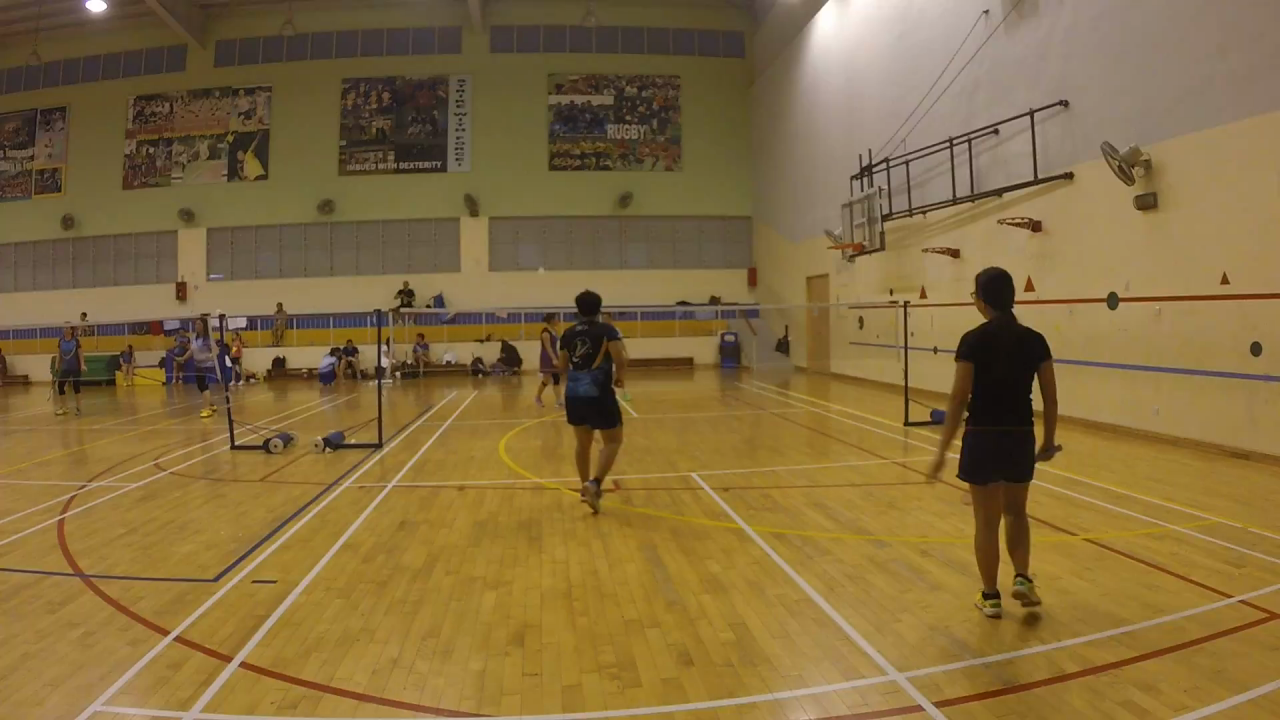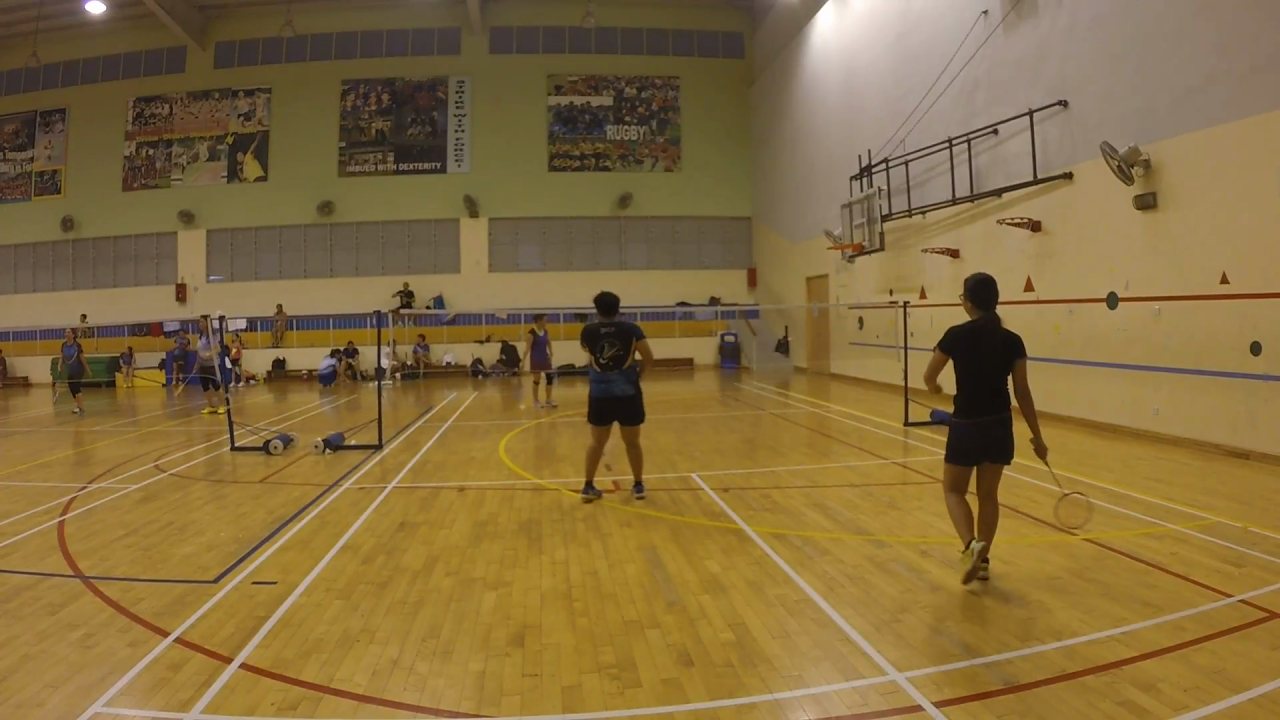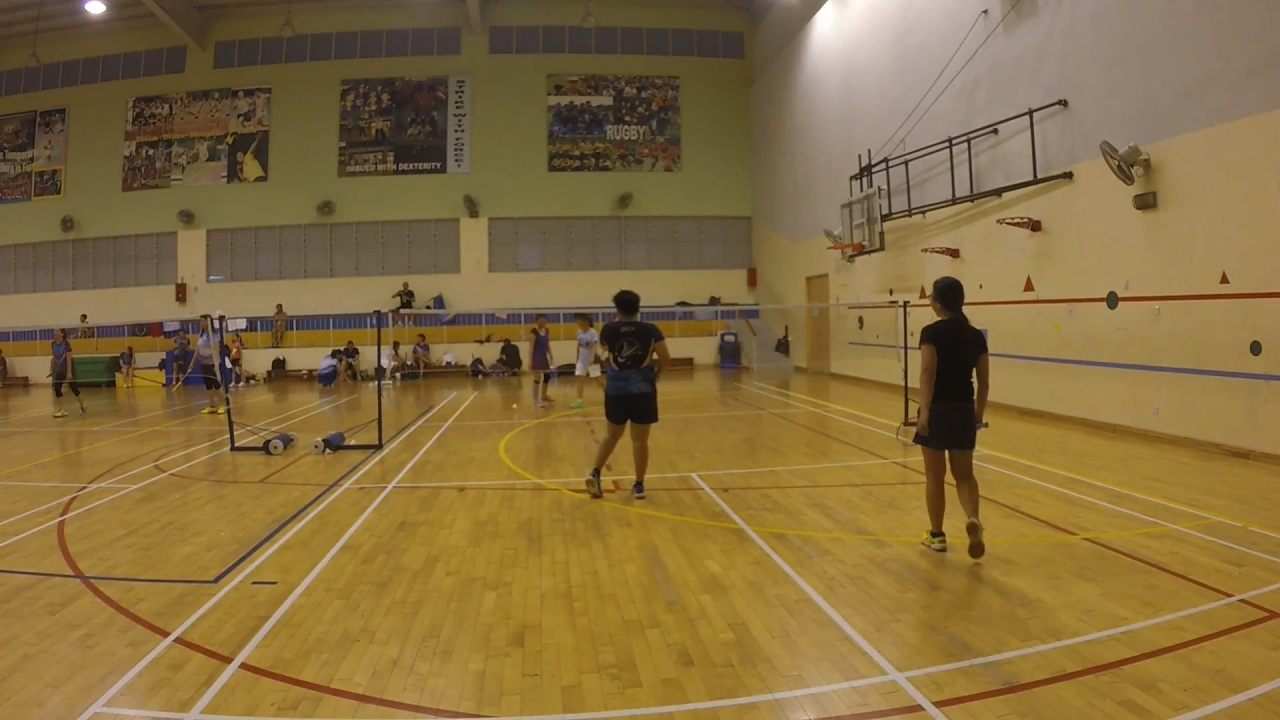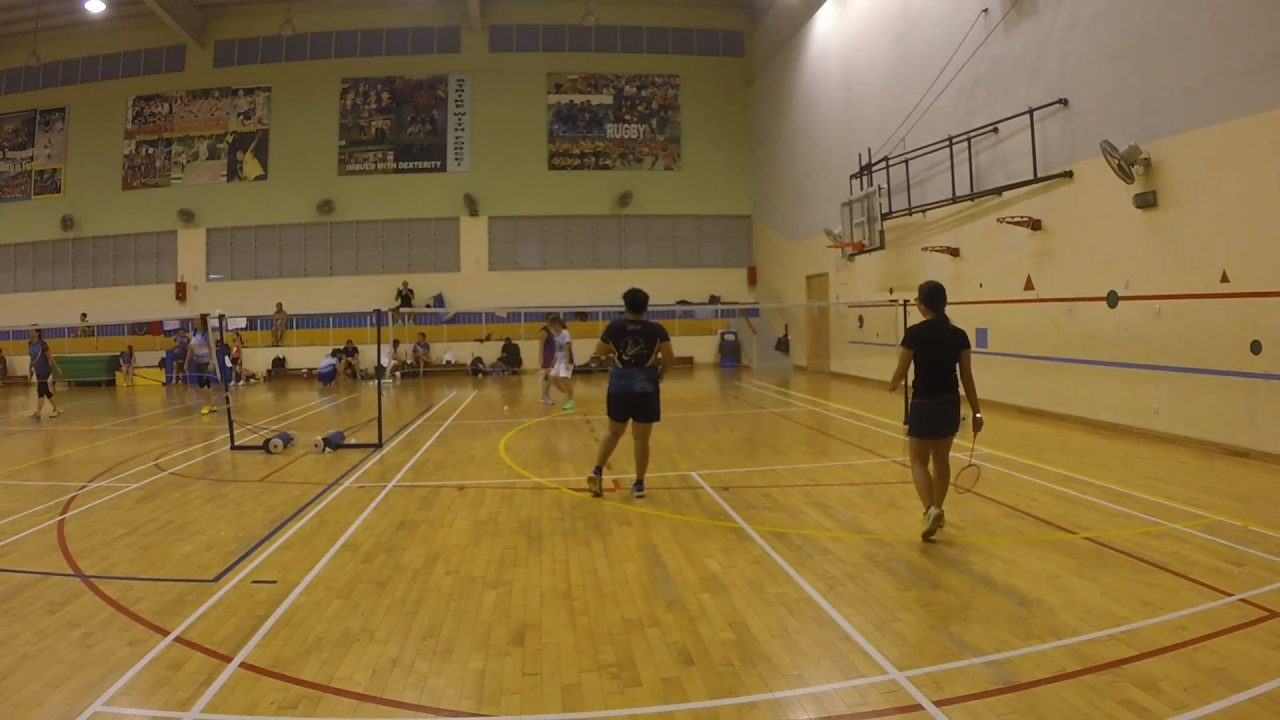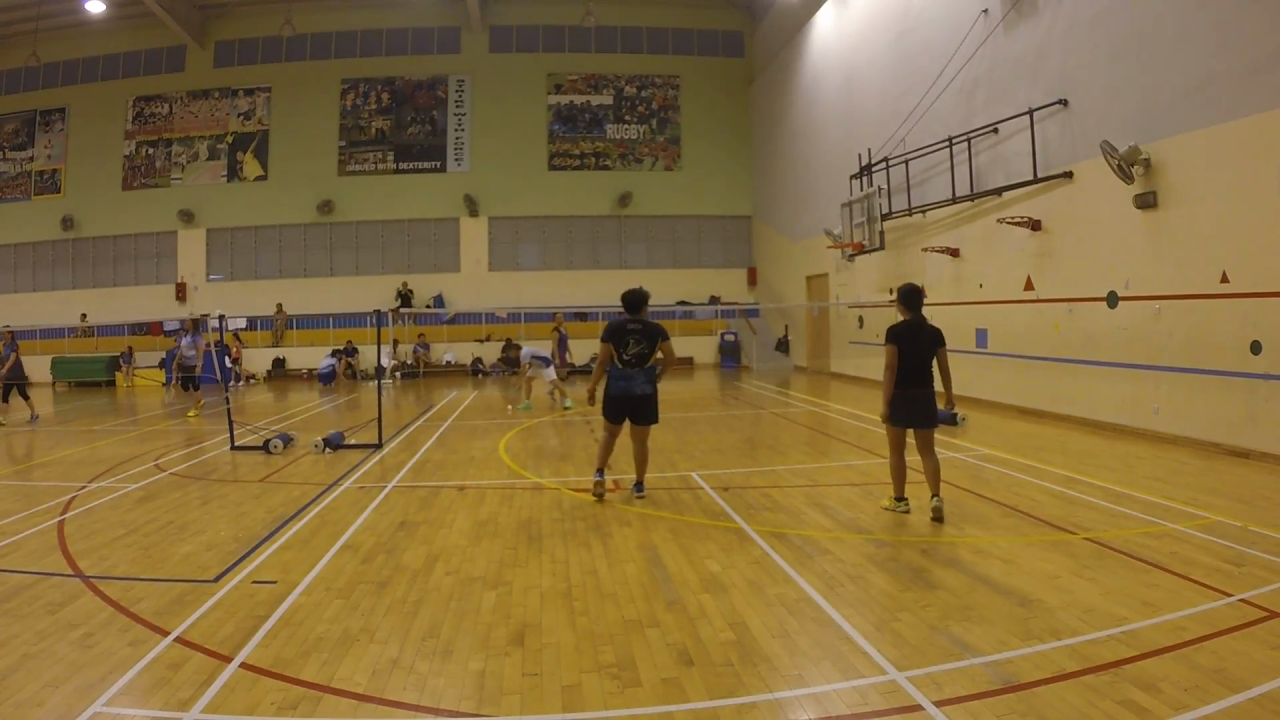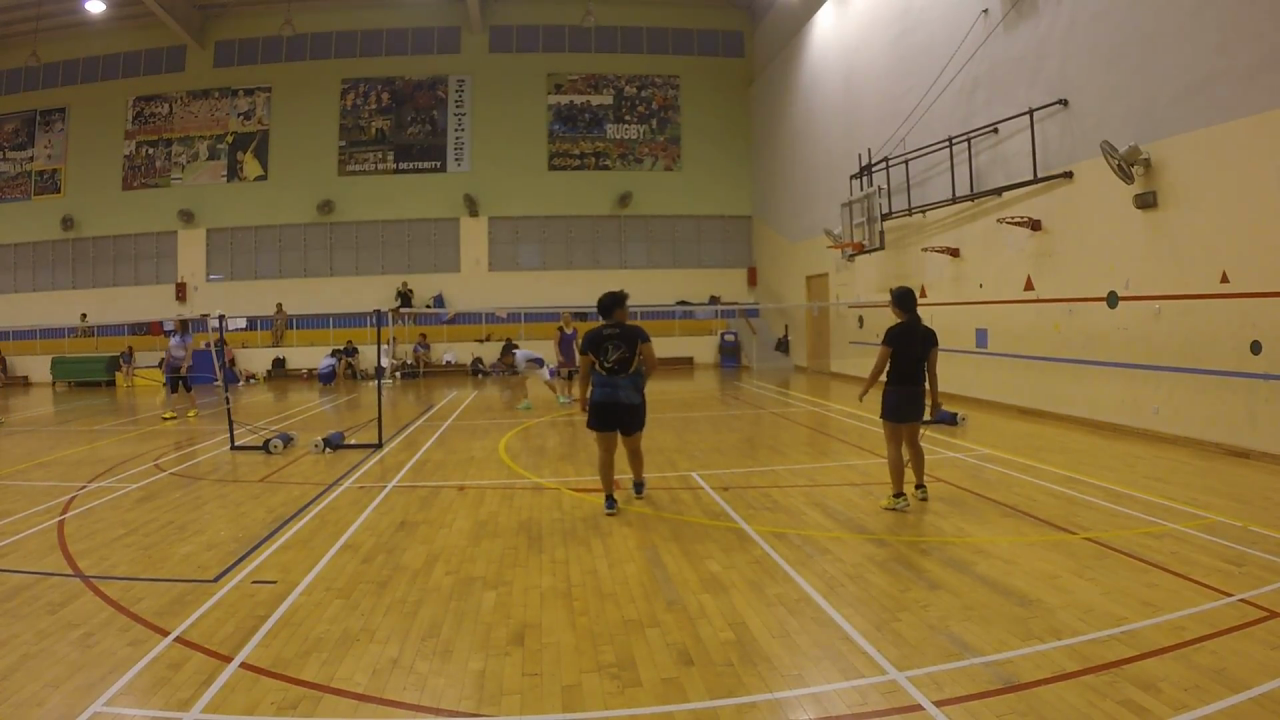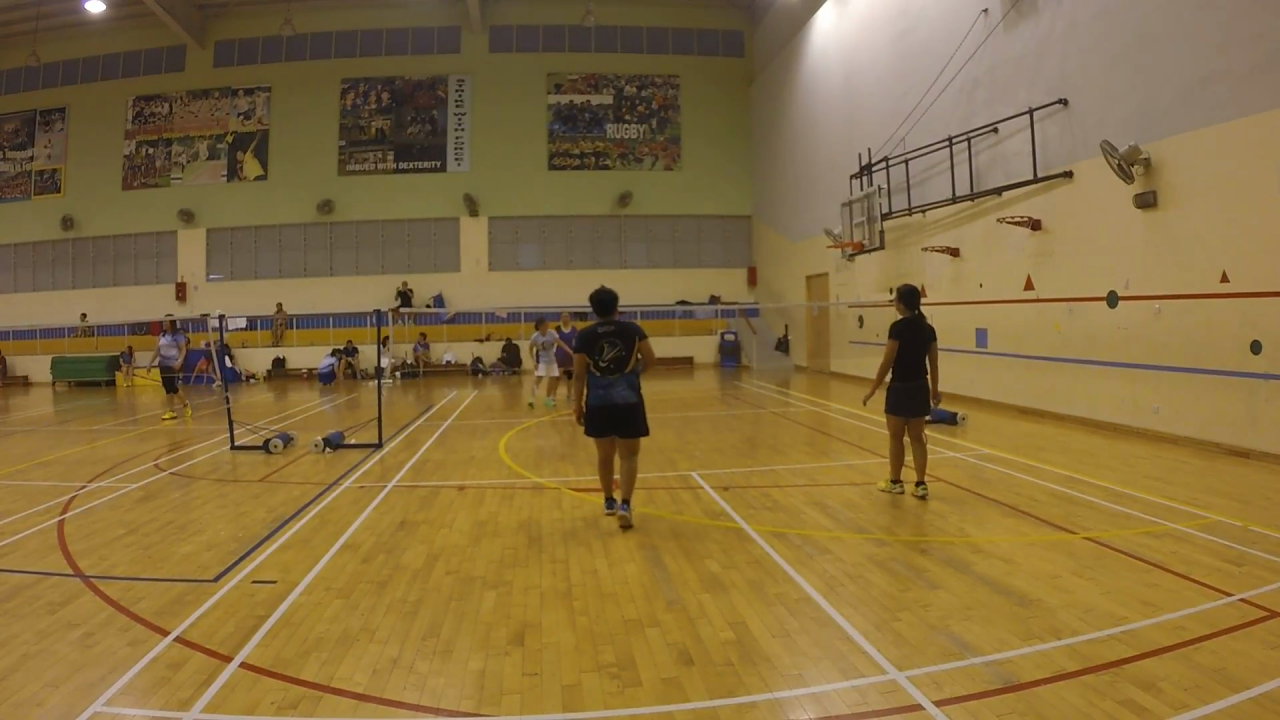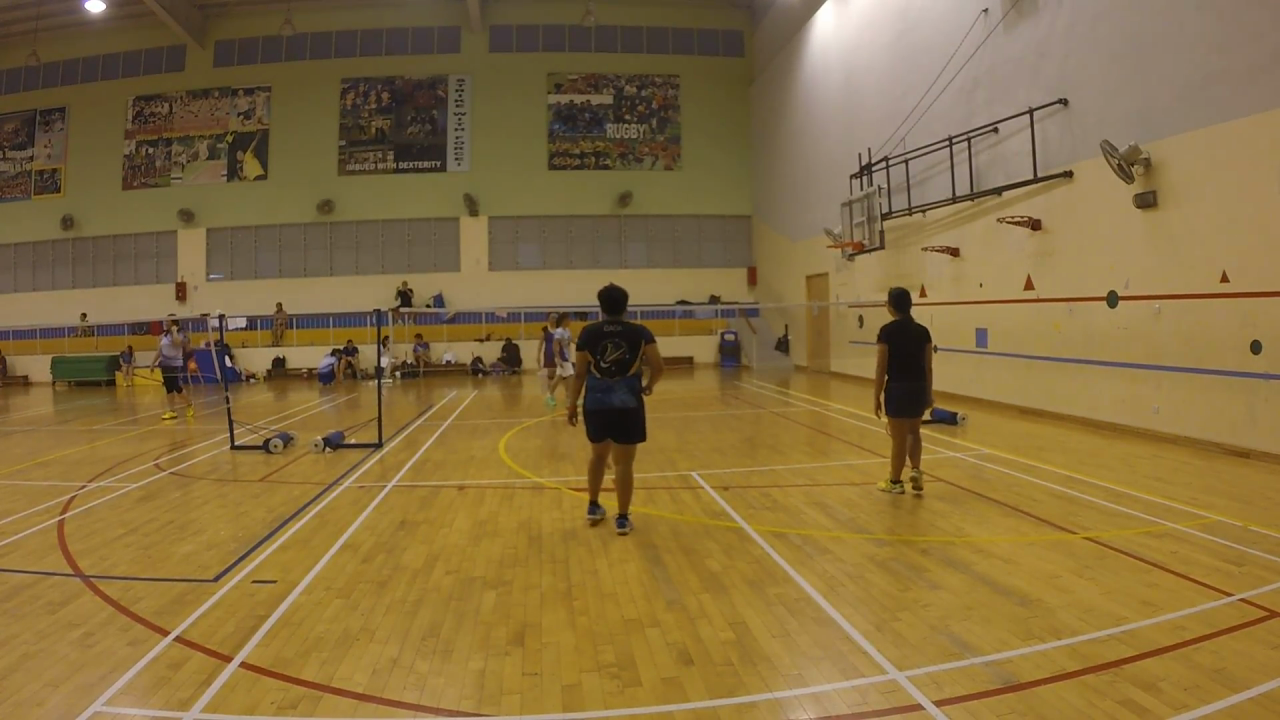
dt=0.5s
person 1, frame 1
left shoulder: (974, 341)
right shoulder: (1034, 341)
left elbow: (958, 400)
right elbow: (1050, 397)
left wrist: (942, 451)
right wrist: (1049, 438)
left hip: (983, 436)
right hip: (1020, 437)
left knee: (986, 517)
right knee: (1015, 511)
left ankle: (991, 596)
right ankle: (1024, 579)
person 1, frame 2
left shoulder: (956, 335)
right shoulder: (1012, 340)
left elbow: (929, 375)
right elbow: (1022, 392)
left wrist: (933, 387)
right wrist: (1036, 435)
left hip: (967, 424)
right hip: (1000, 425)
left knee: (953, 491)
right knee: (988, 494)
left ankle: (972, 545)
right ankle: (982, 558)
person 1, frame 3
left shoulder: (932, 333)
right shoulder: (976, 336)
left elbow: (928, 372)
right elbow: (983, 382)
left wrist: (923, 412)
right wrist: (979, 413)
left hip: (938, 410)
right hip: (964, 411)
left knee: (935, 475)
right knee: (964, 474)
left ankle: (936, 535)
right ankle: (973, 521)
person 1, frame 4
left shoulder: (915, 333)
right shoulder: (959, 335)
left elbow: (902, 370)
right elbow: (967, 376)
left wrist: (893, 385)
right wrist: (976, 412)
left hip: (924, 404)
right hip: (950, 404)
left knee: (918, 462)
right knee: (941, 459)
left ankle: (931, 509)
right ankle: (937, 511)
person 1, frame 5
left shoulder: (895, 332)
right shoulder: (934, 333)
left elbow: (890, 369)
right elbow: (944, 368)
left wrist: (885, 404)
right wrist: (949, 395)
left hip: (901, 397)
right hip: (925, 397)
left knee: (897, 450)
right knee: (927, 450)
left ankle: (899, 500)
right ankle: (935, 498)
person 1, frame 6
left shoulder: (894, 333)
right shoulder: (929, 334)
left elbow: (879, 367)
right elbow: (932, 370)
left wrist: (865, 390)
right wrist: (934, 398)
left hip: (896, 393)
right hip: (917, 393)
left knee: (894, 446)
right knee: (913, 442)
left ankle: (898, 496)
right ankle: (921, 488)
person 1, frame 7
left shoulder: (899, 327)
right shoulder: (928, 329)
left elbow: (887, 363)
right elbow: (933, 363)
left wrist: (873, 390)
right wrist: (935, 390)
left hip: (900, 388)
right hip: (920, 388)
left knee: (896, 437)
right knee: (917, 438)
left ankle: (895, 482)
right ankle: (921, 485)
person 1, frame 8
left shoulder: (887, 331)
right shoulder: (923, 331)
left elbow: (881, 367)
right elbow: (928, 366)
left wrist: (877, 397)
right wrist: (928, 393)
left hip: (897, 389)
right hip: (918, 389)
left knee: (899, 439)
right knee: (914, 433)
left ankle: (895, 482)
right ankle: (915, 470)
person 2, frame 1
left shoulder: (568, 334)
right shoulder: (606, 330)
left elbow: (562, 366)
right elbow: (620, 360)
right wrist: (619, 376)
left hip: (574, 393)
right hip: (599, 393)
left knee: (583, 443)
right knee: (612, 442)
left ankle: (586, 486)
right ankle: (594, 483)
person 2, frame 2
left shoulder: (589, 331)
right shoulder: (631, 329)
right elbow: (648, 357)
right wrist: (640, 372)
left hip: (599, 393)
right hip: (627, 392)
left knee: (597, 441)
right knee: (632, 441)
left ankle: (588, 486)
right ankle: (638, 485)
person 2, frame 3
left shoulder: (609, 329)
right shoulder: (650, 330)
right elbow: (665, 358)
right wrist: (657, 372)
left hip: (616, 391)
right hip: (642, 391)
left knee: (612, 435)
right knee: (640, 440)
left ankle: (595, 474)
right ankle: (639, 485)
person 2, frame 4
left shoulder: (614, 327)
right shoulder: (657, 330)
left elbow: (600, 350)
right elbow: (669, 359)
right wrist: (660, 371)
left hip: (619, 388)
right hip: (646, 390)
left knee: (613, 432)
right knee: (641, 438)
left ankle: (597, 471)
right ankle: (639, 484)
person 2, frame 5
left shoulder: (612, 328)
right shoulder: (656, 330)
left elbow: (602, 361)
right elbow: (670, 359)
left wrist: (592, 386)
right wrist: (659, 373)
left hip: (616, 391)
right hip: (644, 392)
left knee: (610, 433)
right knee: (640, 441)
left ankle: (599, 474)
right ankle: (639, 485)
person 2, frame 6
left shoulder: (590, 337)
right shoulder: (636, 333)
left elbow: (584, 373)
right elbow: (652, 363)
left wrist: (583, 396)
right wrist: (643, 380)
left hip: (602, 400)
right hip: (632, 399)
left knee: (606, 451)
right knee: (633, 446)
left ankle: (609, 500)
right ankle: (638, 485)
person 2, frame 7
left shoulder: (584, 336)
right shoulder: (632, 330)
left elbow: (580, 375)
right elbow: (650, 360)
left wrist: (578, 404)
left hip: (598, 403)
right hip: (628, 401)
left knee: (604, 454)
right knee: (629, 455)
left ankle: (609, 501)
right ankle: (625, 504)
person 2, frame 8
left shoulder: (588, 333)
right shoulder: (640, 333)
left elbow: (579, 373)
right elbow: (658, 367)
left wrist: (572, 403)
right wrist: (649, 385)
left hip: (596, 405)
right hip: (628, 406)
left knee: (598, 455)
right knee: (624, 463)
left ankle: (593, 507)
right ankle: (622, 518)
